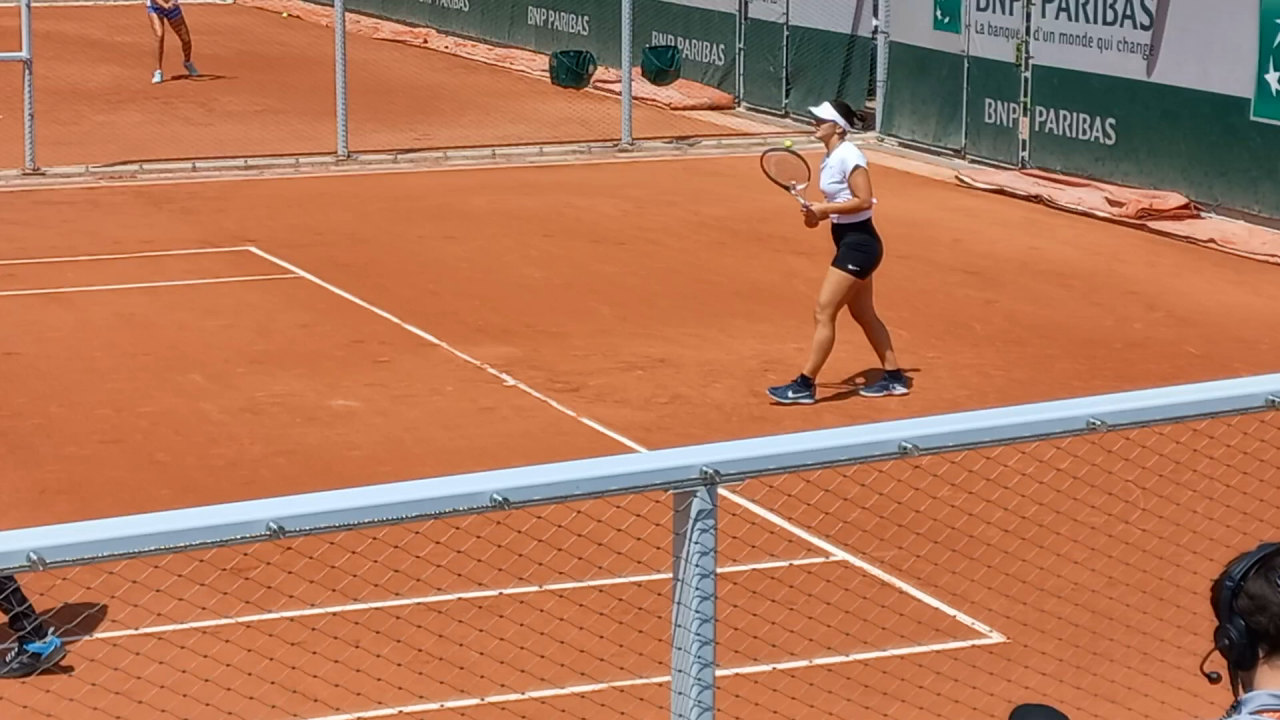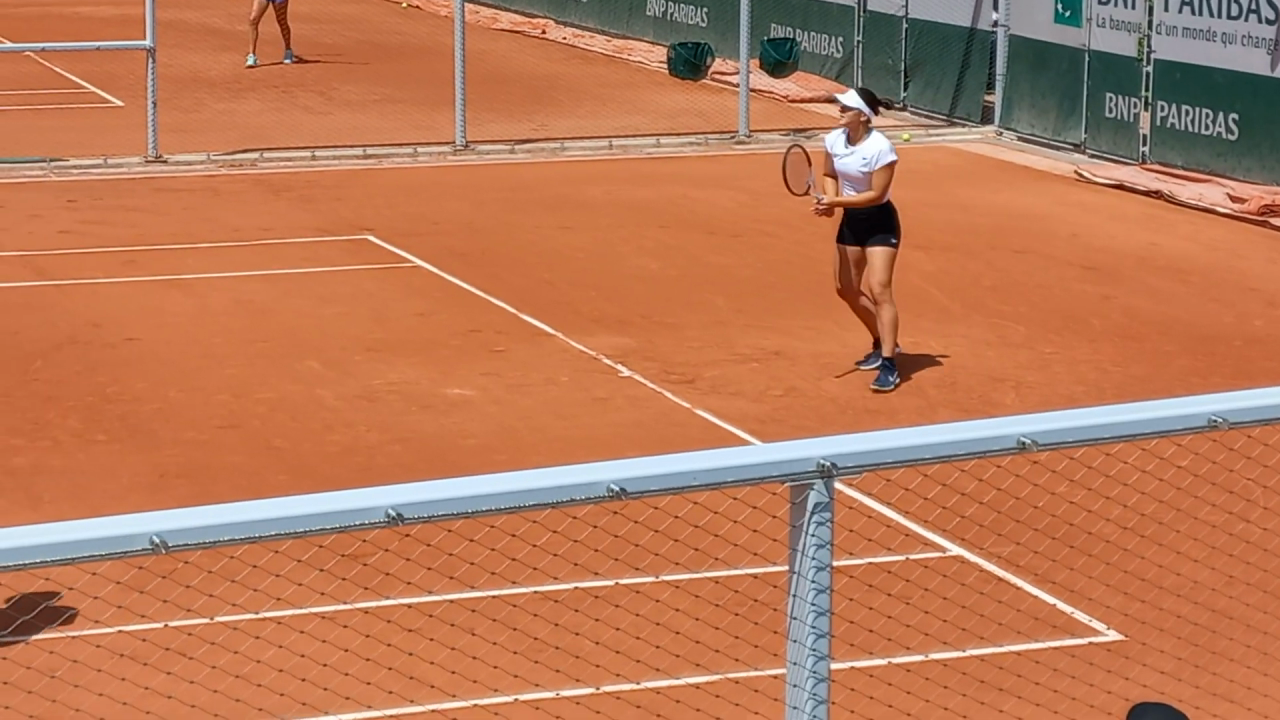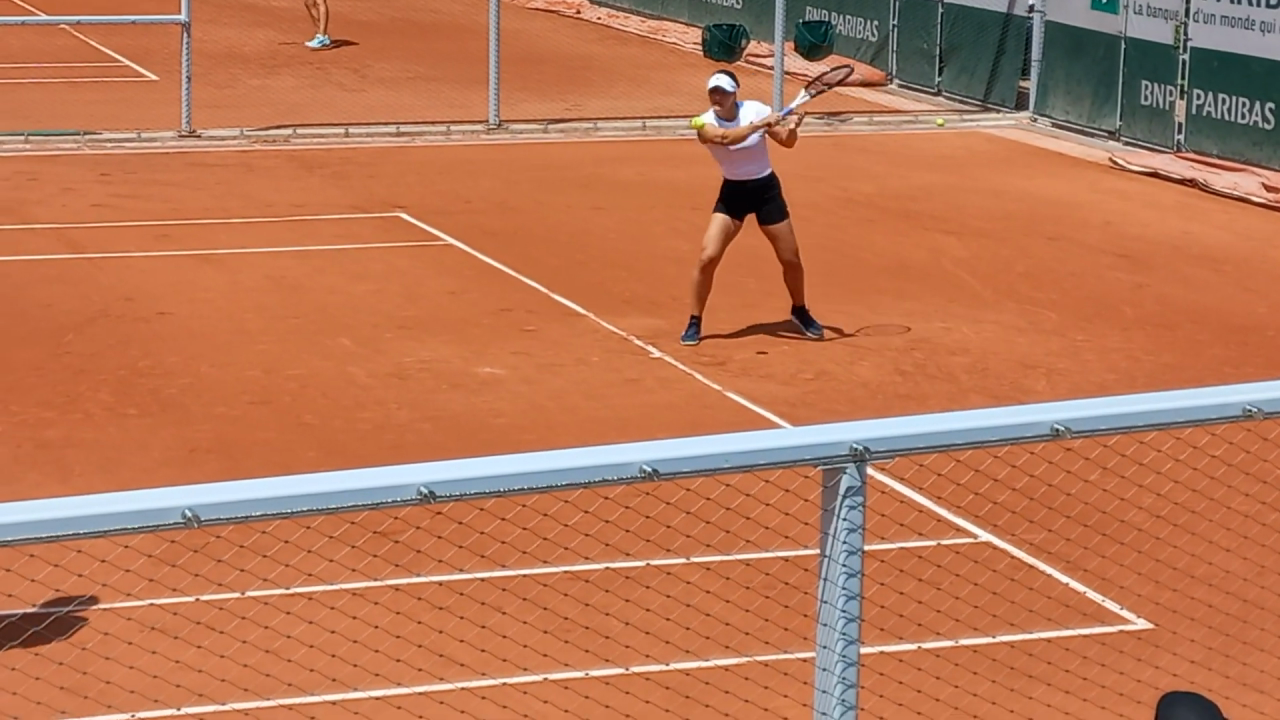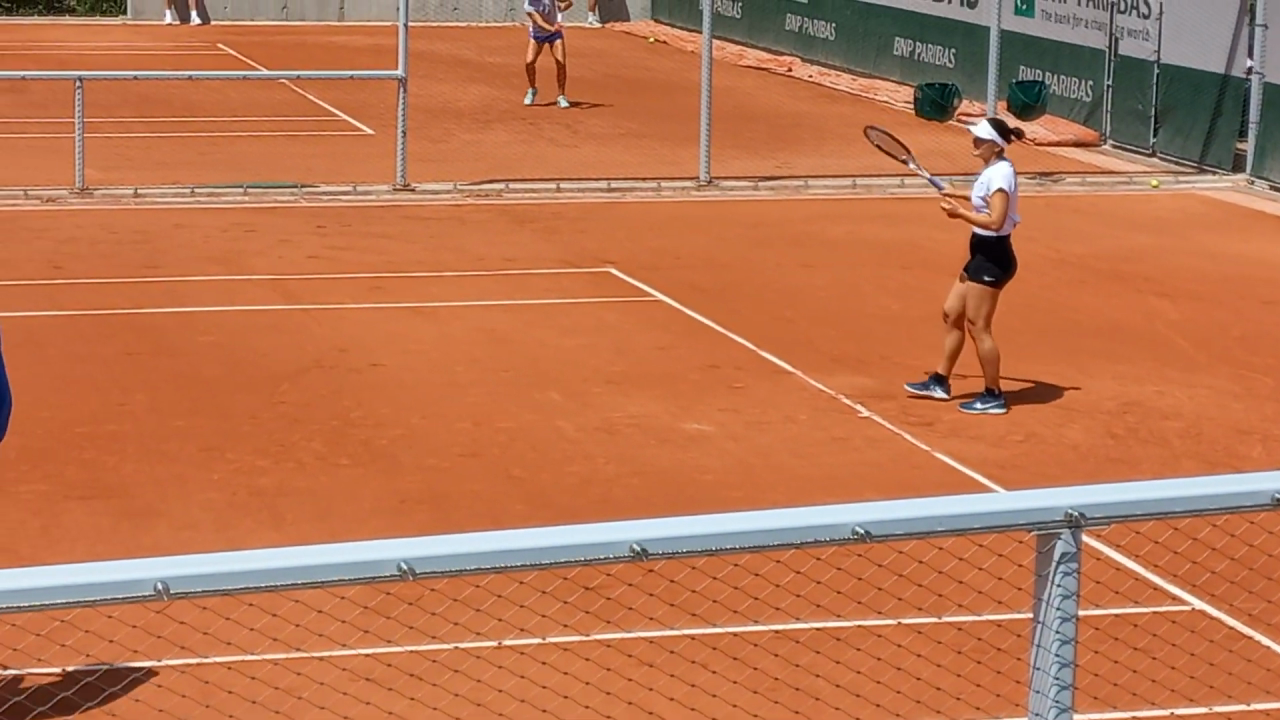
dt=1s
person 1, frame 1
left shoulder: (848, 156)
right shoulder: (831, 157)
left elbow: (863, 200)
left wrist: (826, 209)
right wrist: (817, 213)
left hip: (859, 243)
right hip: (854, 242)
left knee: (824, 312)
right knee: (863, 313)
left ankle: (805, 385)
right ankle: (894, 377)
person 1, frame 2
left shoulder: (881, 147)
right shoulder: (833, 140)
left elbow: (877, 194)
left wrist: (838, 202)
right wrist: (828, 199)
left hip: (880, 222)
right hip: (851, 221)
left knee: (878, 290)
right knee: (847, 289)
left ankle: (890, 363)
right ankle: (883, 345)
person 1, frame 3
left shoulder: (756, 111)
right shoulder: (707, 124)
left elbow: (786, 138)
right elbow: (730, 136)
left wrist: (793, 123)
right wrist: (761, 124)
left hip: (767, 191)
right hip: (733, 193)
left knee: (790, 259)
right knee: (707, 258)
left ankle: (800, 312)
right ankle: (695, 322)
person 1, frame 4
left shoulder: (999, 175)
right shoulder: (997, 169)
left elbow: (996, 221)
left wrist: (960, 211)
right wrist: (959, 200)
left hip: (993, 258)
right hip: (983, 256)
left knee: (978, 328)
right knee: (951, 315)
left ankle: (994, 396)
right ankle: (940, 381)
